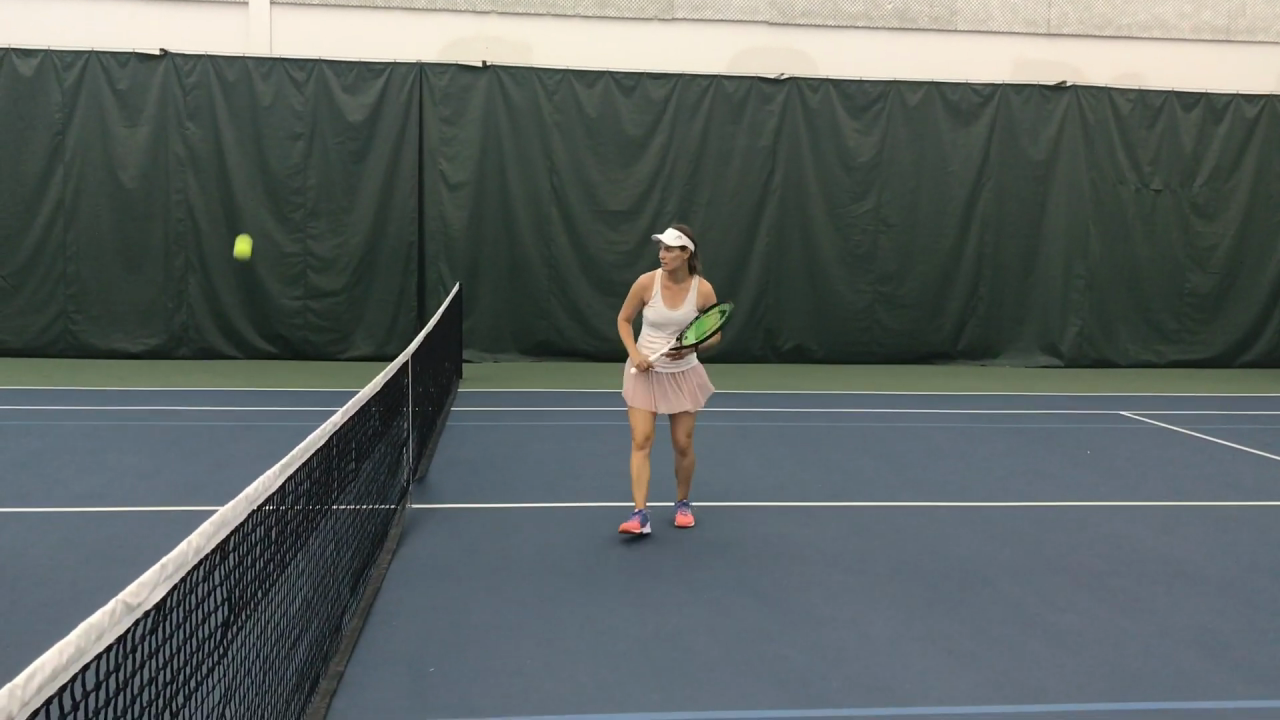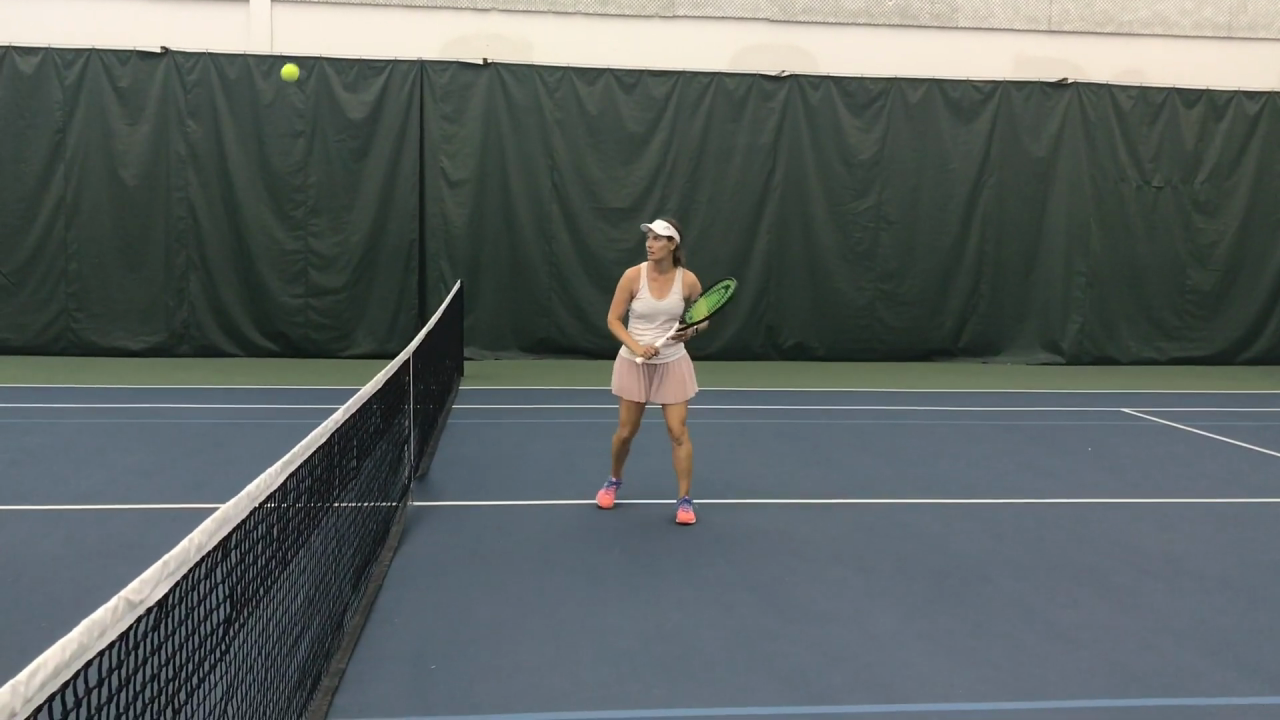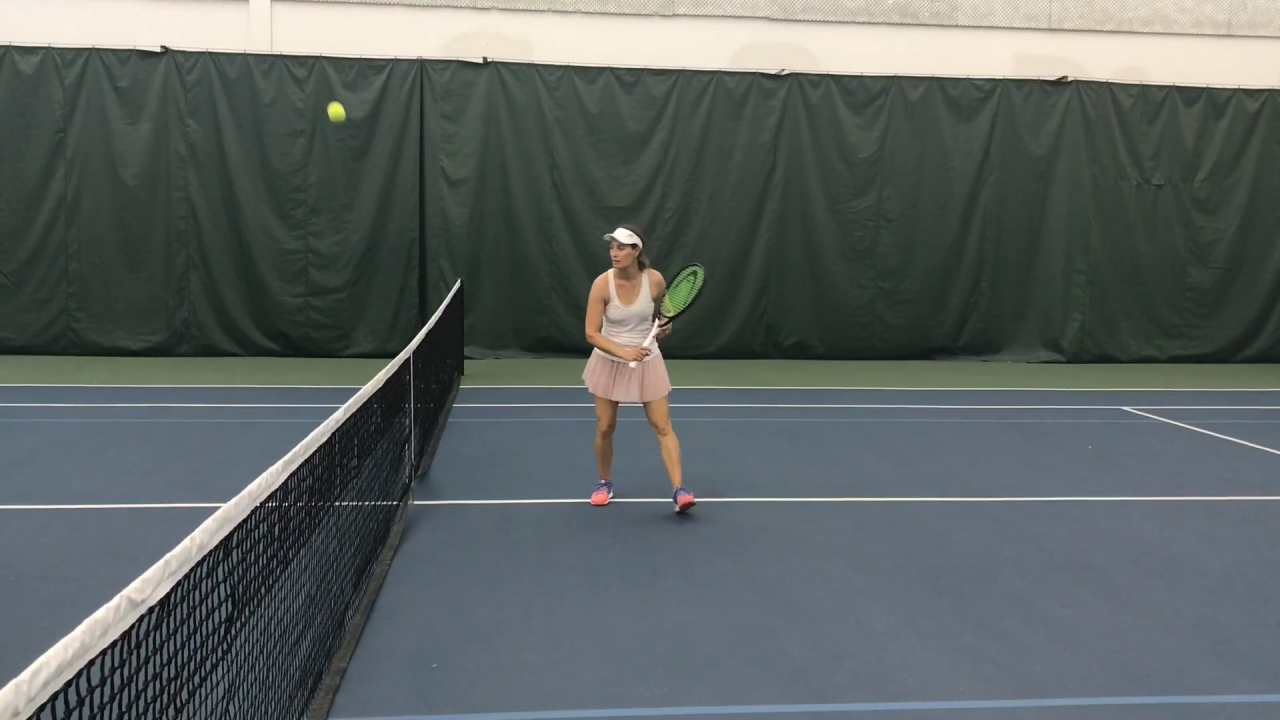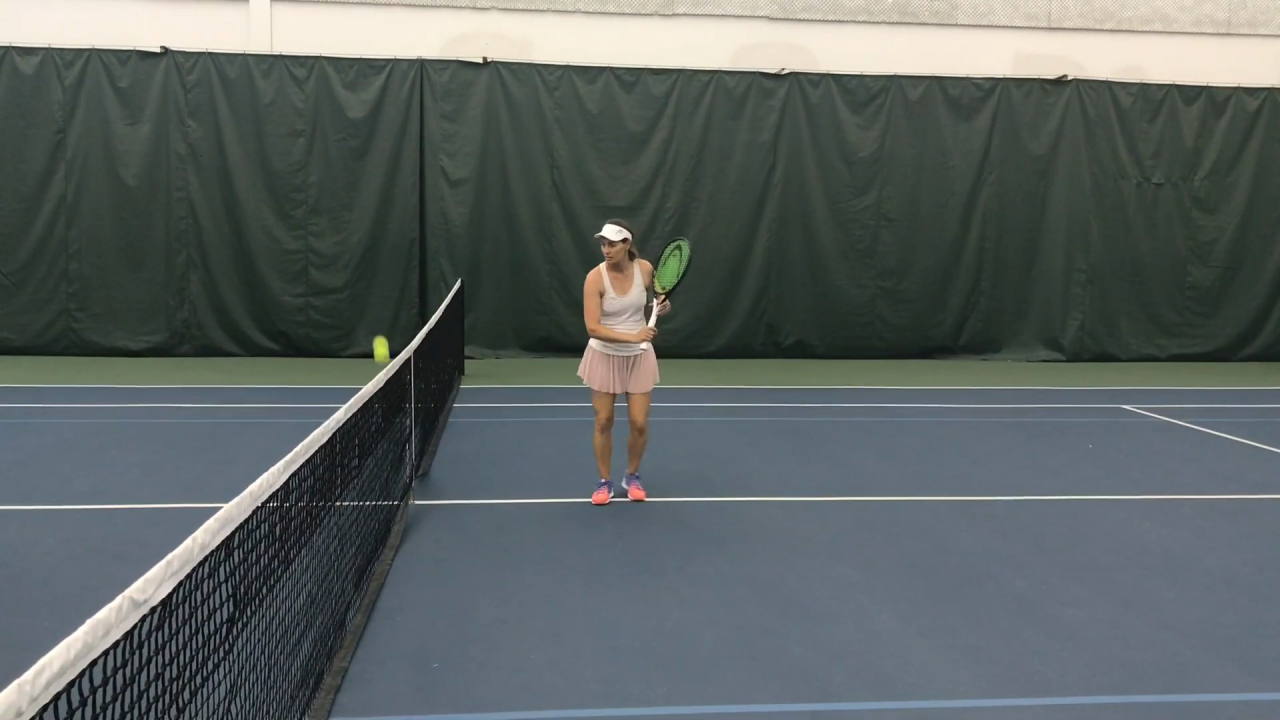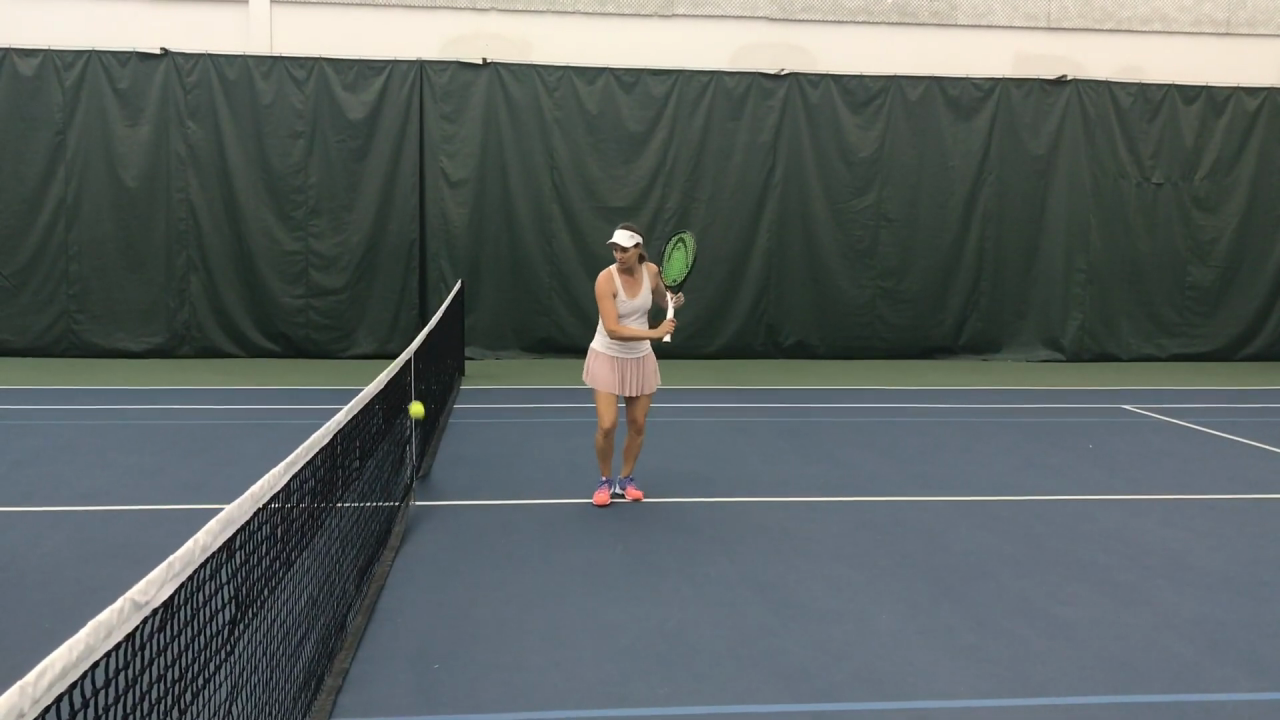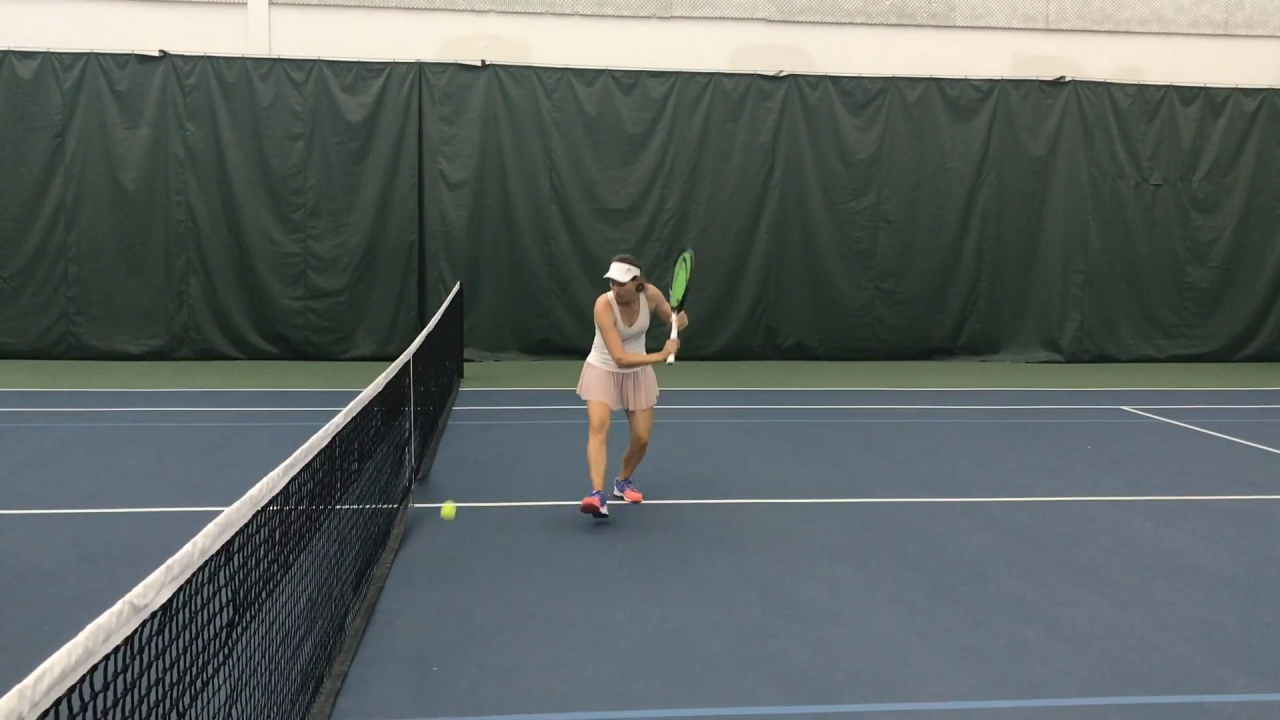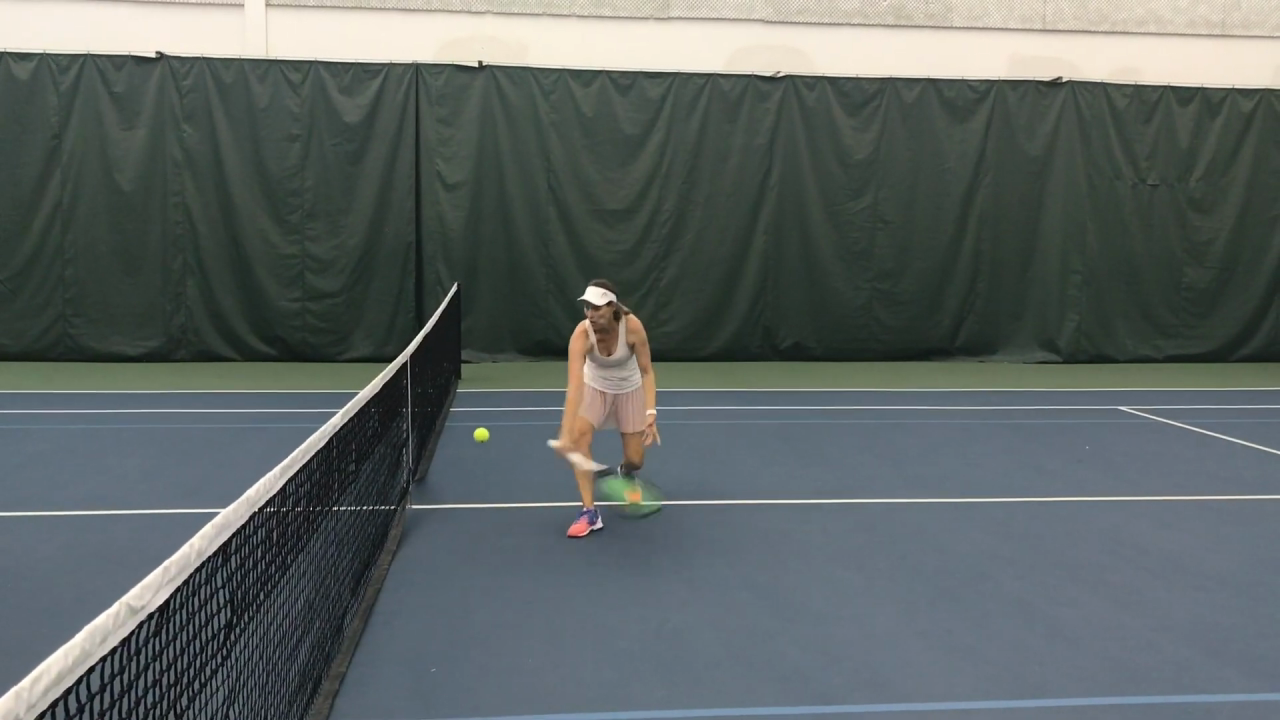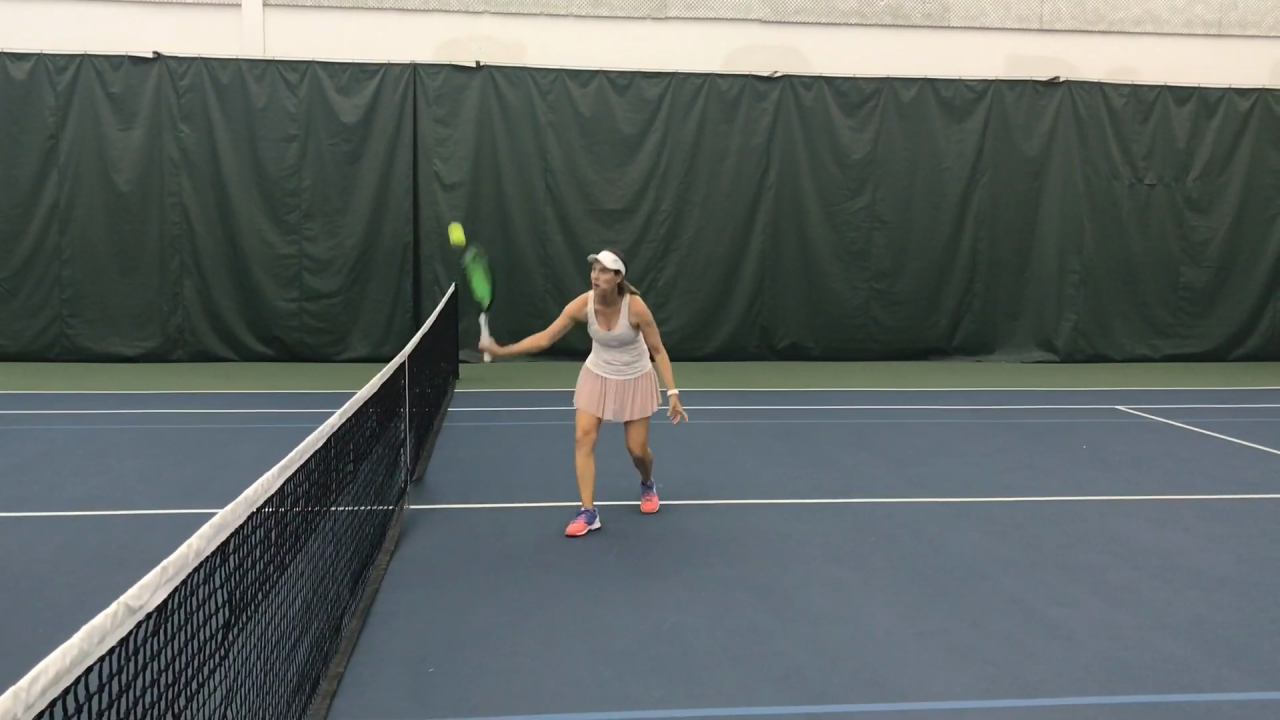
dt=0.3s
person 1, frame 1
left shoulder: (703, 290)
right shoulder: (646, 282)
left elbow: (714, 335)
right elbow: (624, 320)
left wrist: (692, 347)
right wrist: (635, 354)
left hip: (682, 374)
right hip: (646, 373)
left knee: (683, 445)
right knee: (641, 442)
left ankle: (683, 503)
right ankle: (640, 514)
person 1, frame 2
left shoulder: (688, 280)
right shoulder: (632, 276)
left elbow: (702, 319)
right elbow: (614, 320)
left wrist: (690, 331)
right wrist: (637, 347)
left hip: (672, 364)
right hip: (634, 363)
left knee: (679, 433)
right knee: (626, 432)
left ankle: (684, 499)
right ankle: (614, 481)
person 1, frame 3
left shoulder: (655, 279)
right shoulder: (602, 284)
right elbow: (591, 333)
left wrist: (665, 326)
right wrist: (624, 353)
left hip: (647, 362)
right hip: (609, 362)
left knee: (662, 426)
right knee: (605, 428)
left ankle: (680, 490)
right ankle: (604, 483)
person 1, frame 4
left shoulder: (645, 269)
right shoulder: (595, 278)
right elbow: (593, 328)
left wrist: (660, 306)
right wrist: (633, 336)
left hip: (639, 356)
right hip: (604, 356)
left knee: (639, 424)
right knee: (603, 422)
left ankle: (632, 476)
right ankle: (605, 482)
person 1, frame 5
left shoulder: (651, 271)
right shoulder: (606, 279)
left elbow: (662, 300)
right elbow: (613, 330)
left wrist: (674, 301)
right wrist: (655, 333)
left hip: (640, 358)
right hip: (607, 358)
left knee: (637, 425)
right knee: (607, 426)
left ankle: (625, 479)
right ankle: (605, 480)
person 1, frame 6
left shoulder: (651, 295)
right shoulder: (603, 306)
left elbow: (671, 318)
right elbow: (619, 358)
left wrist: (680, 322)
right wrist: (659, 356)
left hip: (639, 369)
right hip: (603, 369)
left knee: (641, 437)
right knee: (598, 426)
left ankle: (622, 482)
right ankle: (598, 495)
person 1, frame 7
left shoulder: (632, 326)
right shoulder: (581, 335)
left elbow: (647, 372)
right elbow: (574, 385)
left wrist: (650, 414)
right wrist: (565, 432)
left hip: (630, 391)
right hip: (593, 389)
left knee: (635, 459)
right knee: (578, 438)
left ankle: (625, 472)
right ankle: (589, 511)
person 1, frame 8
left shoulder: (635, 306)
right shoulder: (581, 305)
left elbow: (658, 351)
right elbow: (545, 338)
left wrist: (673, 394)
right wrist: (503, 351)
left hip: (635, 380)
right hip: (597, 376)
left knee: (638, 449)
right knee: (583, 438)
left ankle: (647, 485)
right ankle: (588, 512)
